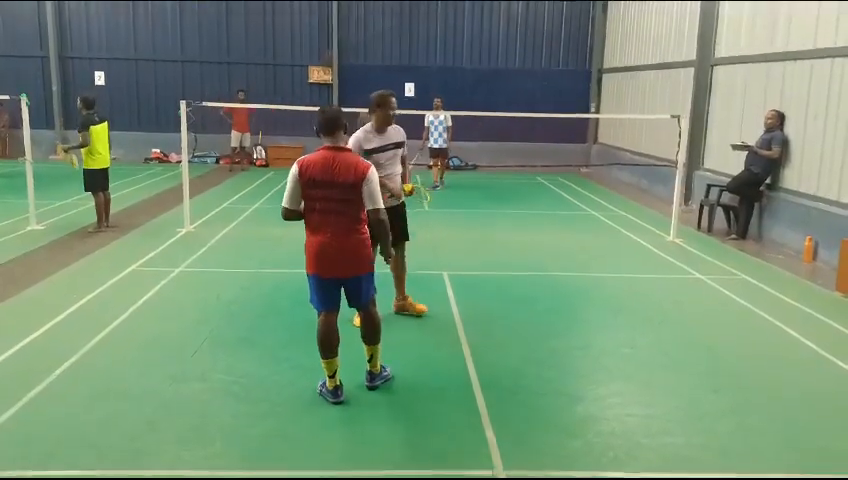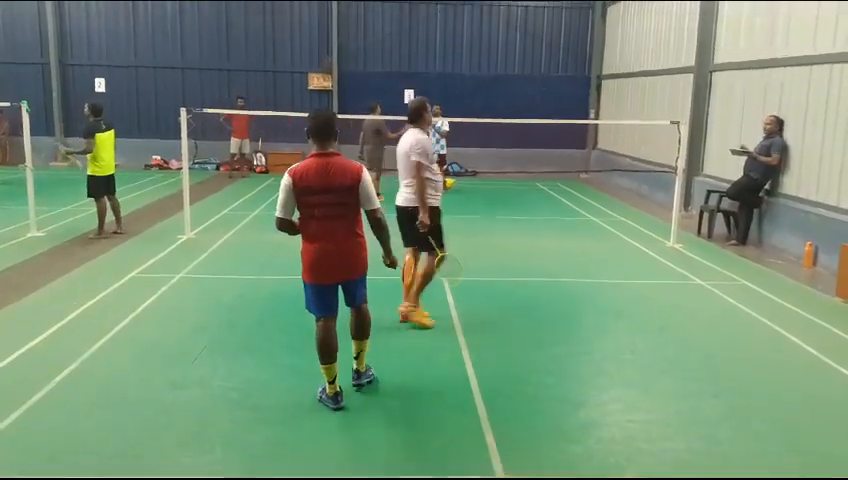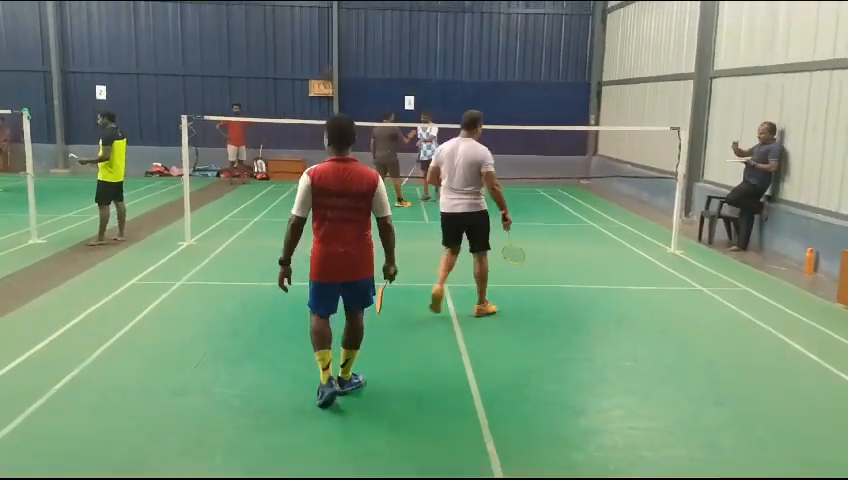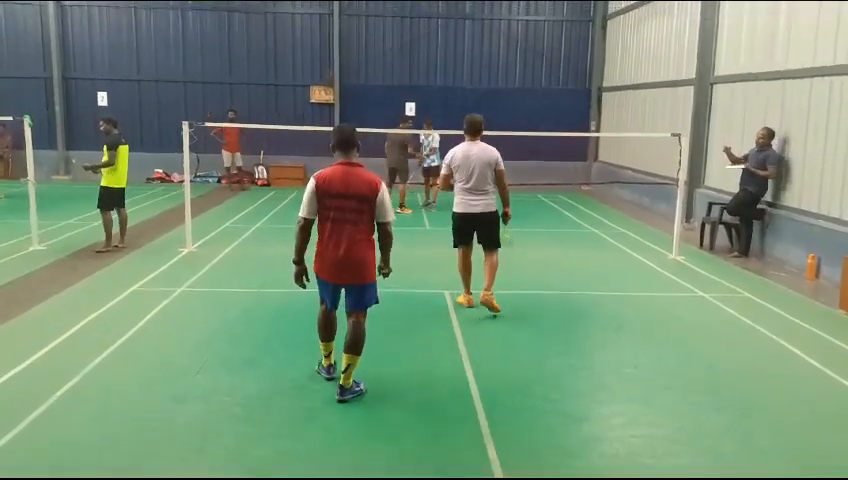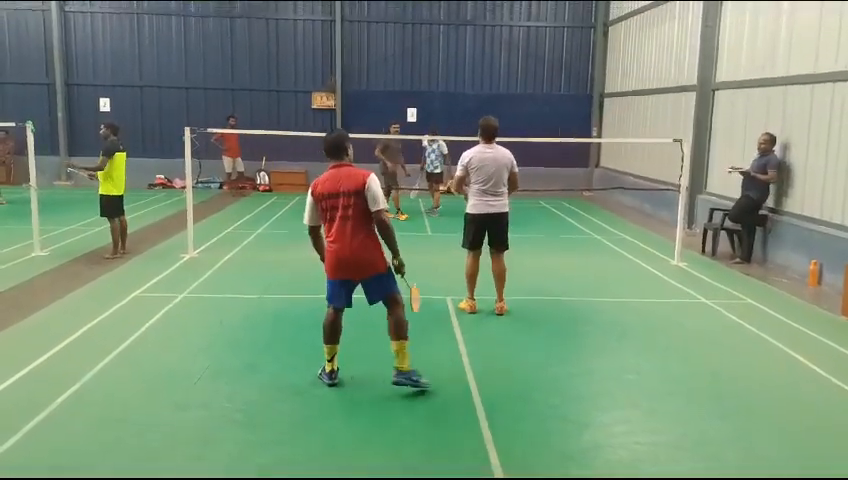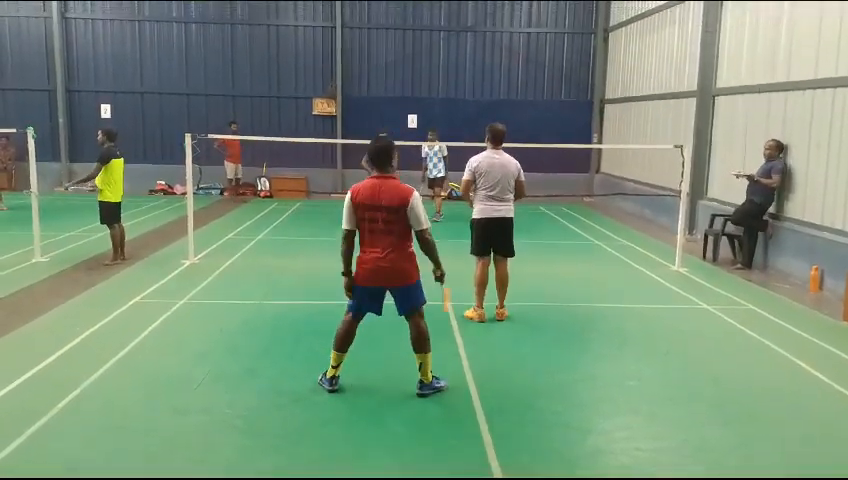
dt=0.5s
person 1, frame 1
left shoulder: (302, 165)
right shoulder: (363, 168)
left elbow: (288, 213)
right elbow: (378, 217)
right wrist: (386, 248)
left hip: (320, 254)
right hip: (356, 253)
left knee: (327, 315)
right knee: (368, 308)
left ankle: (332, 384)
right ankle: (374, 371)
person 1, frame 2
left shoulder: (294, 174)
right shoulder: (356, 171)
left elbow: (282, 223)
right elbow: (376, 217)
right wrist: (388, 251)
left hip: (317, 259)
right hip: (353, 256)
left knee: (325, 320)
right knee: (360, 308)
left ankle: (332, 389)
right ankle: (360, 369)
person 1, frame 3
left shoulder: (313, 175)
right shoulder: (371, 178)
left elbow: (296, 223)
right elbow: (385, 225)
left wrist: (285, 263)
right wrist: (390, 261)
left hip: (324, 261)
right hip: (359, 262)
left knee: (320, 317)
right knee: (354, 316)
left ankle: (326, 379)
right ankle: (345, 376)
person 1, frame 4
left shoulder: (319, 179)
right shoulder: (375, 183)
left elbow: (304, 225)
right elbow: (385, 229)
left wrist: (299, 262)
right wrist: (385, 260)
left hip: (327, 261)
right hip: (361, 263)
left knee: (327, 308)
right knee: (356, 318)
left ankle: (327, 364)
right ankle: (346, 384)
person 1, frame 5
left shoulder: (316, 186)
right shoulder: (365, 178)
left elbow: (313, 230)
right elbow: (381, 220)
left wrist: (325, 258)
right wrist: (396, 255)
left hip: (336, 260)
right hip: (369, 258)
left knee: (334, 311)
right knee: (395, 305)
left ankle: (330, 369)
right ankle: (403, 369)
person 1, frame 6
left shoulder: (355, 193)
right shoulder: (408, 194)
left elbow: (347, 238)
right elbow: (424, 237)
left wrist: (347, 274)
right wrist: (437, 266)
left hip: (367, 270)
right hip: (403, 270)
left knee: (351, 318)
right knee: (416, 319)
left ankle: (331, 375)
right ankle: (426, 380)
person 2, frame 1
left shoulder: (399, 132)
right shoulder: (359, 139)
left wrist: (405, 184)
right wrist: (384, 187)
left hip: (396, 203)
left knee: (399, 251)
left ankle: (402, 300)
person 2, frame 2
left shoulder: (406, 137)
right shoulder: (422, 140)
right elbow: (418, 178)
left wrist: (439, 181)
right wrist: (424, 212)
left hip: (403, 204)
right hip: (423, 207)
left knee: (412, 254)
right knee: (435, 256)
left ankle: (409, 304)
right ankle: (411, 303)
person 2, frame 3
left shoulder: (443, 148)
right shoulder: (481, 152)
left elbow: (431, 178)
right elbow: (493, 186)
right wrist: (505, 212)
left hip: (447, 209)
right hip: (475, 210)
left knee: (450, 252)
right knee: (480, 256)
left ankle: (439, 287)
right ankle: (481, 304)
person 2, frame 4
left shoulder: (453, 153)
right shoulder: (492, 152)
left elbow: (443, 185)
right elbow: (502, 185)
right wrist: (506, 208)
left hip: (461, 210)
right hip: (487, 210)
left knee: (464, 252)
right knee: (491, 252)
left ankle: (467, 295)
right ankle: (487, 292)
person 2, frame 5
left shoulder: (469, 155)
right shoulder: (507, 155)
left elbow: (456, 186)
right elbow: (514, 185)
left hip: (475, 211)
right hip: (500, 212)
left knee: (473, 255)
right knee: (498, 256)
left ankle: (470, 301)
right ankle: (500, 302)
person 2, frame 6
left shoulder: (476, 160)
right shoulder: (513, 163)
left elbow: (464, 191)
right elbow: (521, 194)
left wrist: (474, 201)
left hip: (482, 216)
right hip: (506, 217)
left knee: (482, 262)
right knee: (501, 263)
left ankle: (479, 309)
right ankle: (501, 308)
person 3, frame 1
left shoulder: (84, 121)
right shoulder: (102, 118)
left elbow: (85, 143)
left wrist: (69, 147)
left hip: (92, 163)
right hip: (104, 161)
left knee: (97, 193)
right knee: (105, 191)
left ankle: (100, 225)
right ankle: (107, 221)
person 3, frame 2
left shoulder: (90, 128)
right shoulder: (109, 125)
left elbow: (89, 149)
left wrist: (72, 151)
left hip: (97, 170)
right hip: (109, 168)
left knee: (99, 199)
right knee: (111, 196)
left ankle: (101, 231)
right ankle: (119, 226)
person 3, frame 3
left shoulder: (107, 134)
right shoulder: (120, 133)
left elbow: (106, 156)
left wrist: (88, 161)
right wrist: (97, 162)
left hip: (107, 176)
right hip: (118, 175)
left knee: (103, 205)
right knee: (119, 203)
left ankle: (101, 237)
right ankle: (121, 234)
person 3, frame 4
left shoulder: (111, 140)
right shoulder: (122, 139)
left elbow: (111, 161)
left wrist: (92, 166)
right wrist: (100, 169)
left hip: (110, 182)
right hip: (120, 181)
left knee: (105, 210)
right knee: (121, 209)
left ankle: (108, 242)
right ankle: (122, 240)
person 3, frame 5
left shoulder: (108, 146)
right shoulder: (120, 146)
left elbow: (101, 166)
left wrist: (80, 167)
right wrist: (97, 175)
left hip: (109, 189)
right hip: (118, 188)
left knee: (113, 219)
right knee: (120, 217)
left ankle: (115, 251)
right ankle: (123, 247)
person 3, frame 6
left shoulder: (105, 152)
right shoulder: (117, 152)
left elbow: (94, 174)
left wrist: (73, 183)
right wrist: (98, 185)
left hip: (108, 196)
right hip: (116, 194)
left knee: (112, 225)
right knee: (118, 224)
left ankle: (116, 257)
right ankle: (122, 253)
person 4, frame 1
left shoulder: (778, 135)
right shoulder: (767, 133)
left elbow: (775, 154)
left wrist: (756, 150)
right wrist: (749, 147)
left hip: (758, 172)
right hip: (752, 170)
left knee: (731, 186)
right knee: (746, 201)
left ankle: (757, 195)
right ankle: (740, 233)
person 4, frame 2
left shoulder: (777, 142)
right shoulder: (766, 139)
left elbow: (774, 161)
left wrist: (756, 156)
right wrist: (748, 152)
left hip: (757, 177)
right hip: (751, 176)
left knee: (731, 192)
right knee: (745, 207)
left ankle: (757, 201)
right ankle: (740, 239)
person 4, frame 3
left shoulder: (774, 147)
right shoulder: (759, 146)
left elbow: (772, 167)
right elbow: (743, 154)
left wrist: (753, 164)
right wrist: (736, 149)
left hip: (757, 183)
right hip: (751, 182)
left knee: (731, 198)
right knee: (746, 213)
left ankle: (759, 207)
right ankle: (741, 244)
person 4, frame 4
left shoulder: (772, 155)
right shoulder: (754, 151)
left elbow: (772, 174)
right elbow: (738, 161)
left wrist: (752, 170)
right wrist: (729, 153)
left hip: (754, 190)
right hip: (746, 188)
left knee: (732, 208)
right knee: (745, 219)
left ankle: (760, 213)
right ankle: (743, 251)
person 4, frame 5
left shoulder: (772, 159)
right shoulder: (759, 157)
left elbow: (772, 178)
left wrist: (753, 174)
right wrist: (741, 170)
left hip: (755, 196)
right hip: (748, 194)
left knee: (733, 215)
right knee: (747, 226)
left ankle: (763, 220)
right ankle: (744, 257)
person 4, frame 6
left shoulder: (778, 165)
right shoulder: (768, 163)
left elbow: (775, 183)
left wrist: (756, 178)
right wrist: (748, 176)
left hip: (759, 201)
right hip: (754, 200)
left knee: (735, 218)
right knee: (750, 232)
left ankle: (763, 225)
right ankle: (746, 263)
